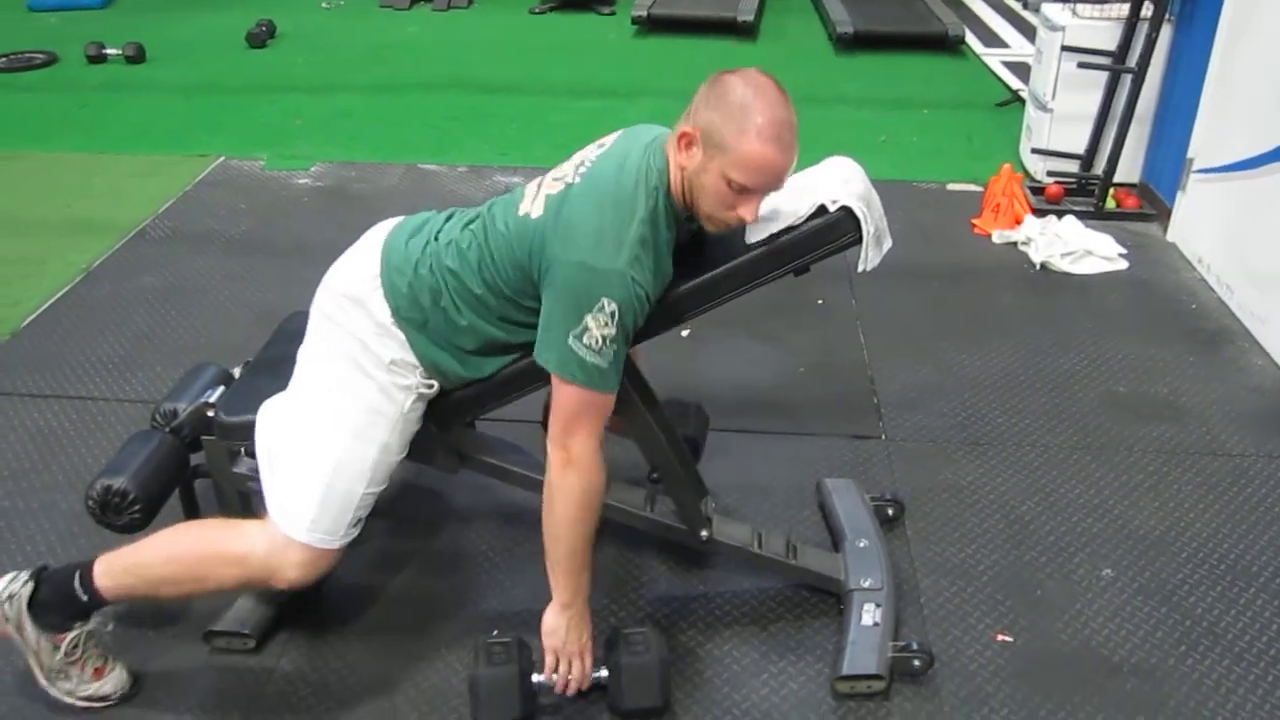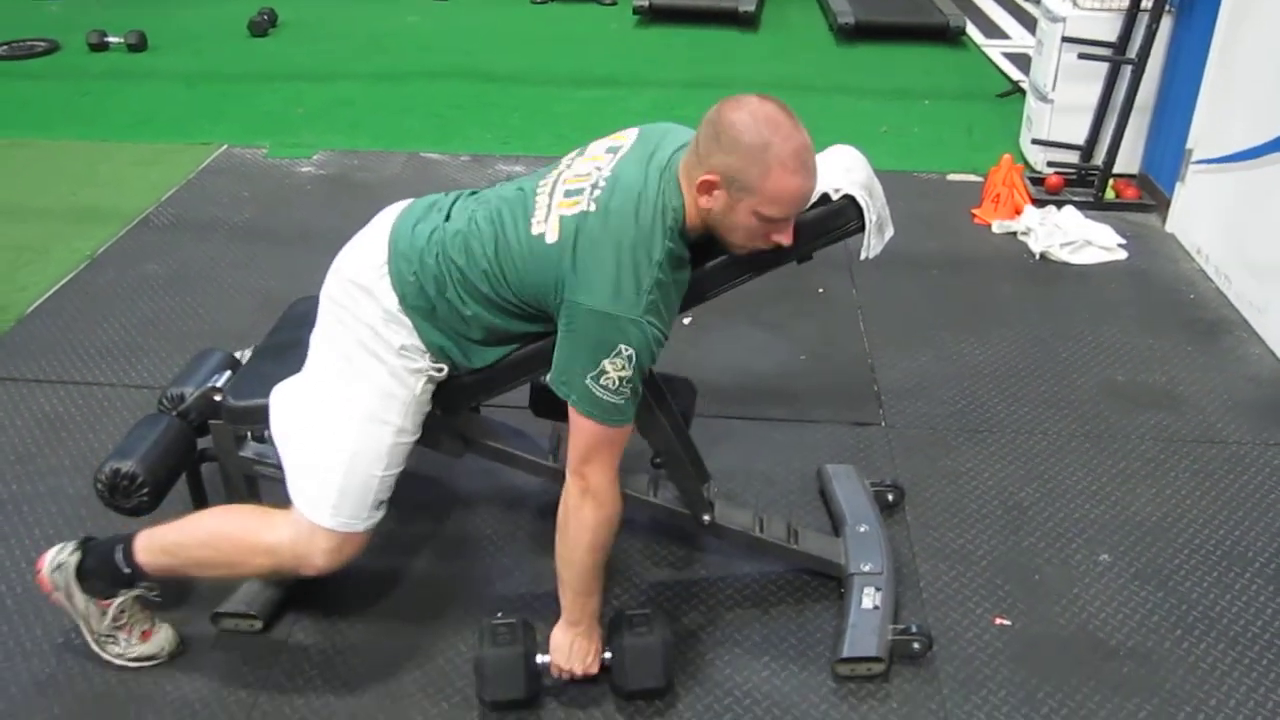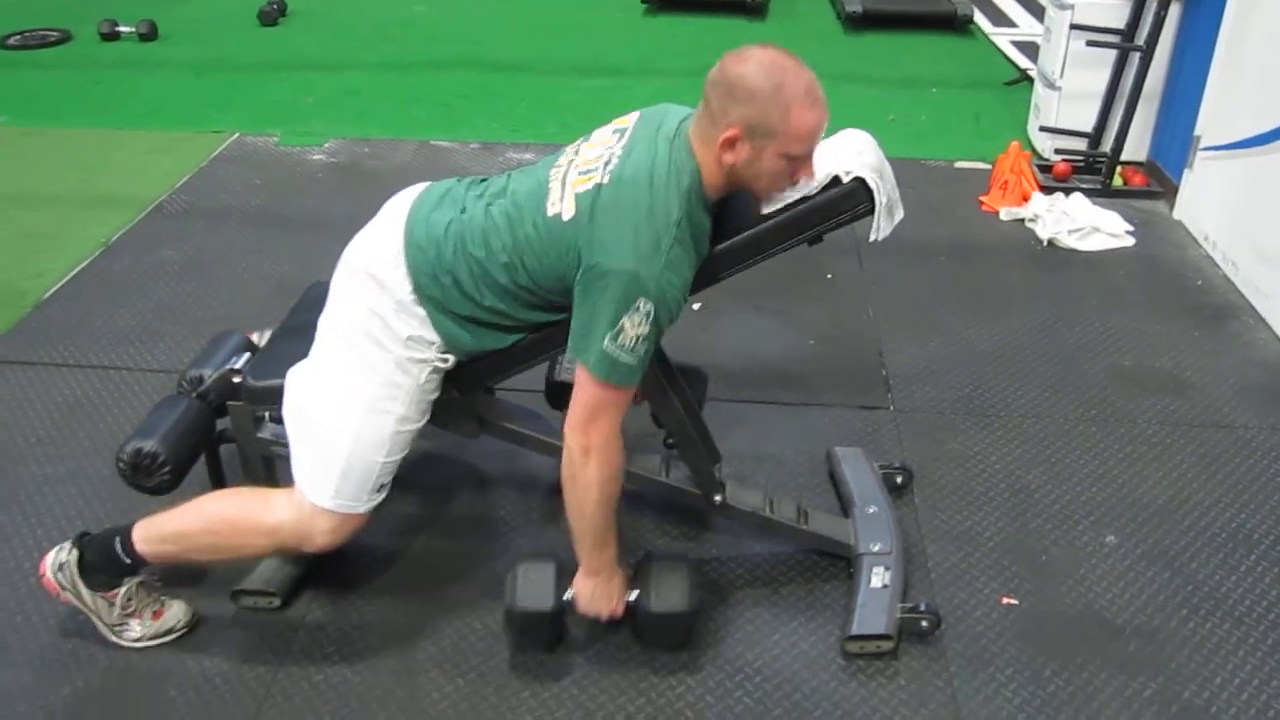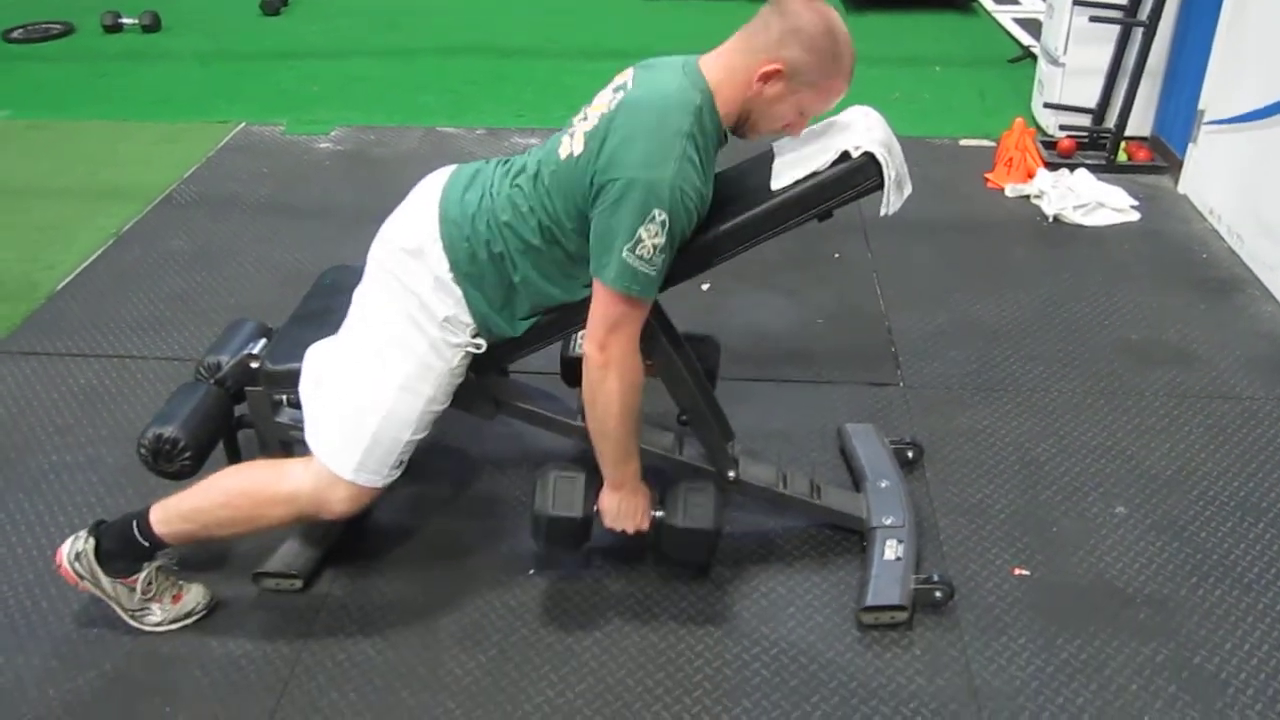
dt=0.3s
person 1, frame 1
left shoulder: (655, 146)
right shoulder: (606, 259)
right elbow: (573, 452)
left wrist: (620, 384)
right wrist: (569, 607)
left hip: (410, 257)
right hip: (386, 323)
right knee: (298, 554)
person 1, frame 2
left shoulder: (678, 144)
right shoulder: (622, 292)
right elbow: (591, 479)
right wrist: (578, 624)
left hip: (418, 236)
right hip: (395, 311)
right knee: (324, 541)
right ankle: (99, 568)
person 1, frame 3
left shoulder: (671, 123)
right shoulder: (646, 255)
right elbow: (590, 438)
left wrist: (626, 361)
right wrist: (597, 569)
left hip: (431, 219)
right hip: (410, 304)
right knee: (322, 521)
right ankle: (98, 562)
person 1, frame 4
left shoulder: (676, 74)
right shoulder: (661, 172)
right elbow: (608, 351)
left wrist: (639, 312)
right wrist: (622, 485)
left hip: (460, 204)
right hip: (446, 281)
right knee: (340, 485)
right ankle: (115, 548)
